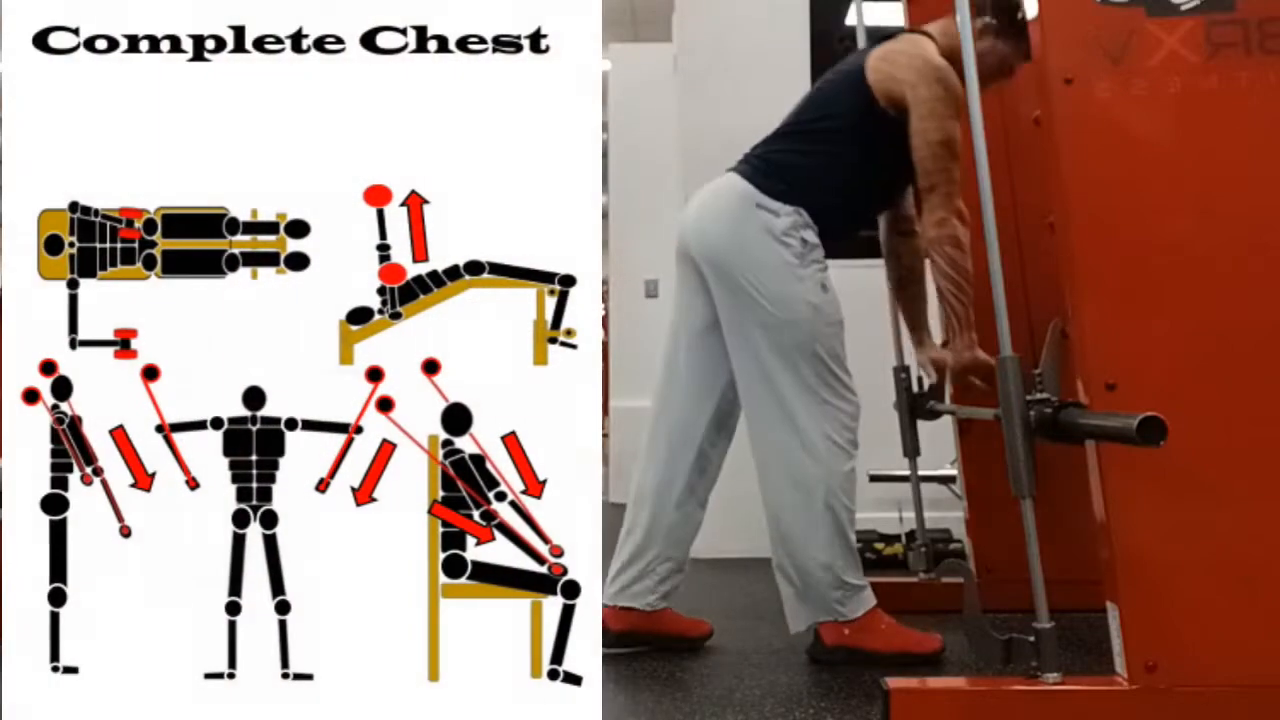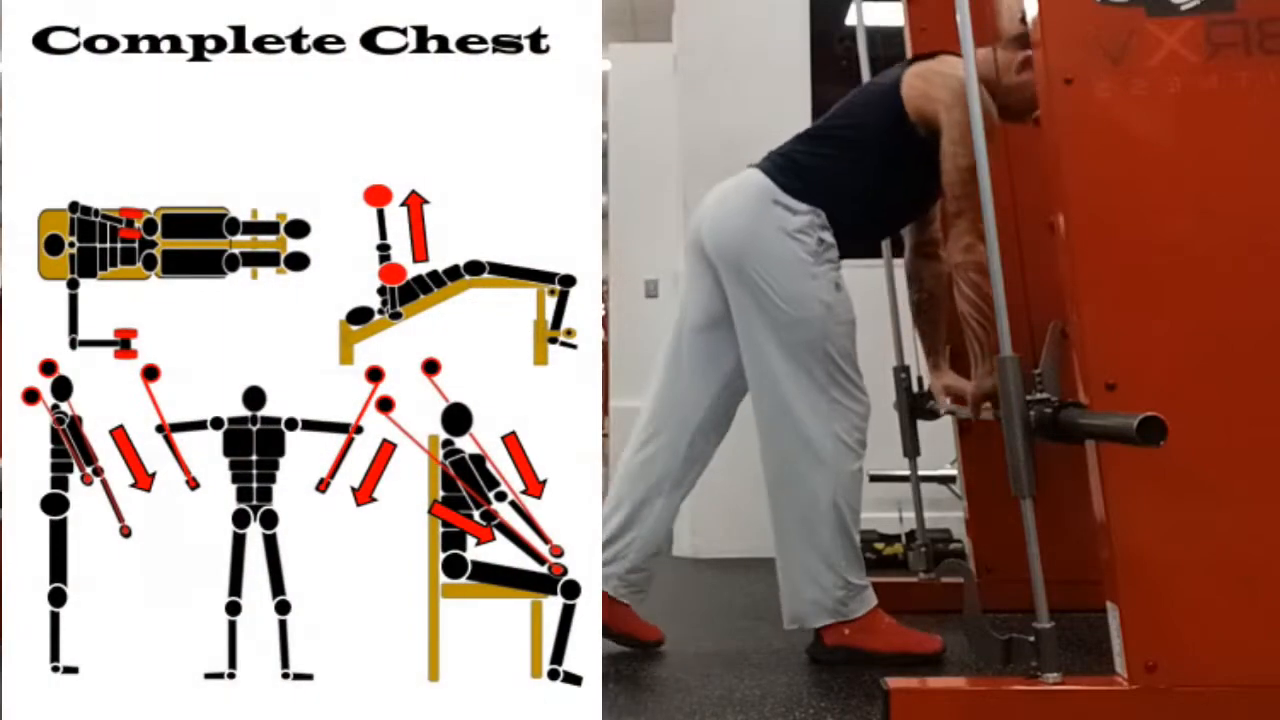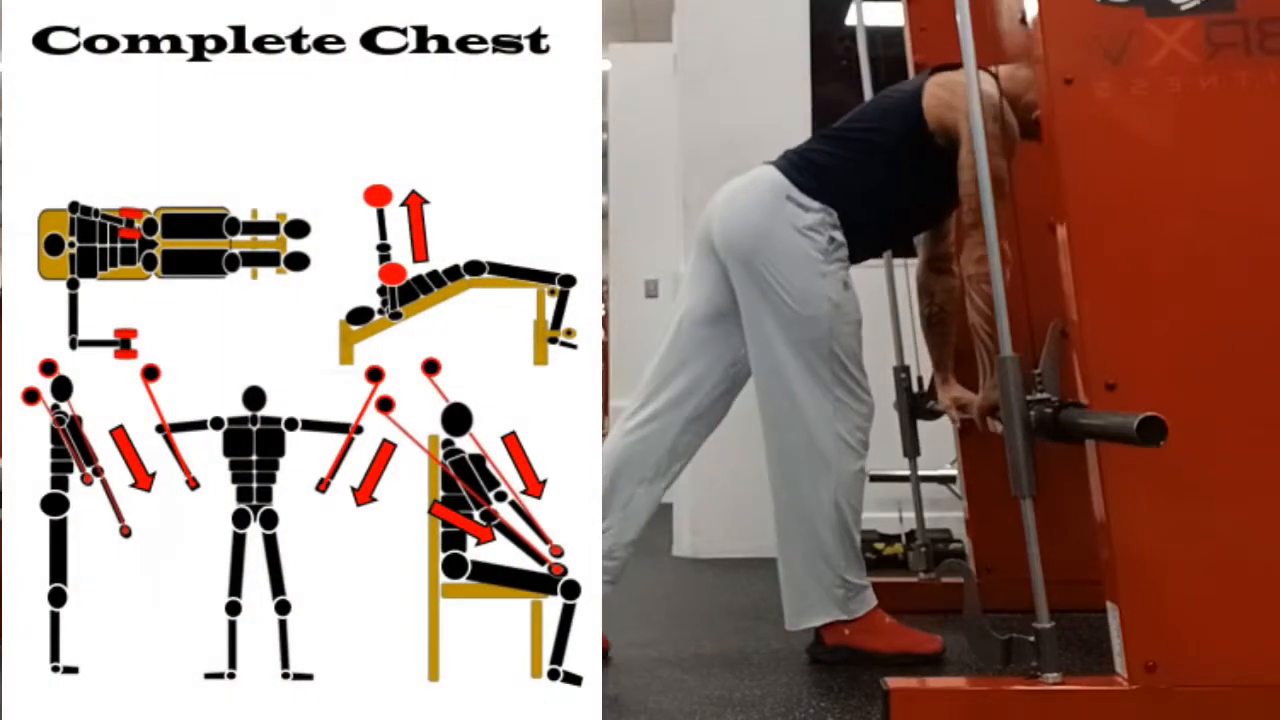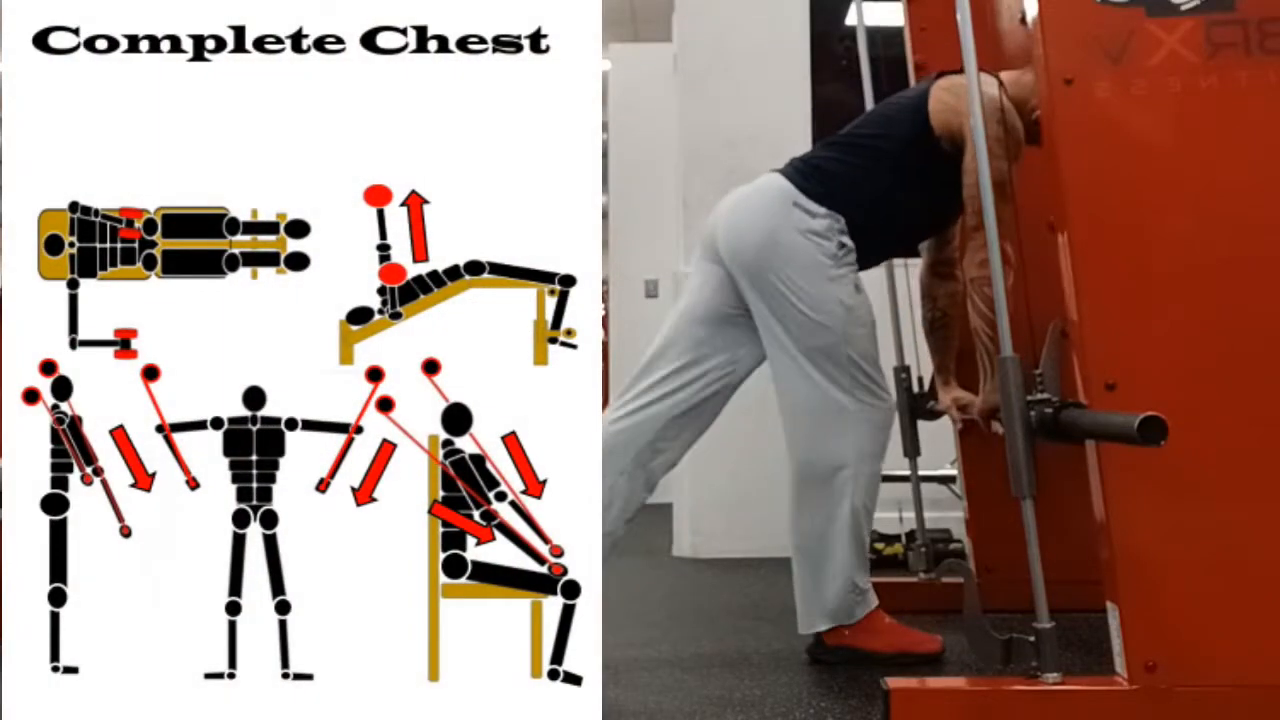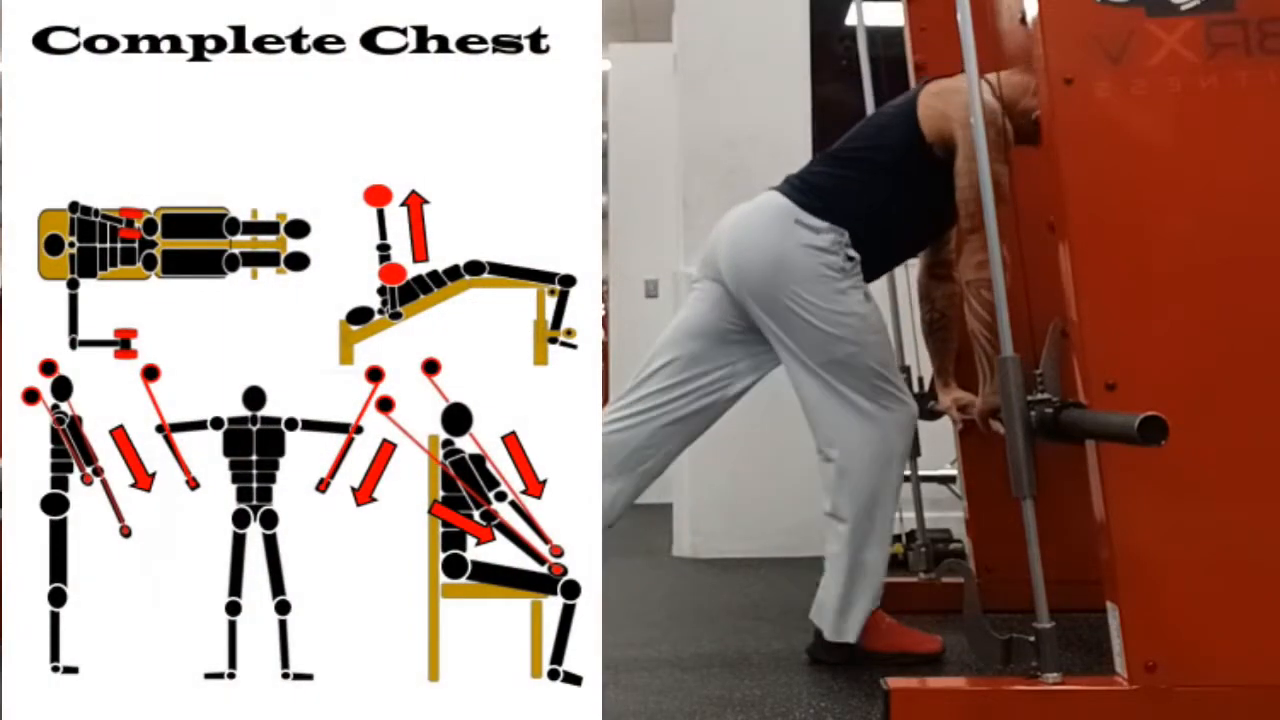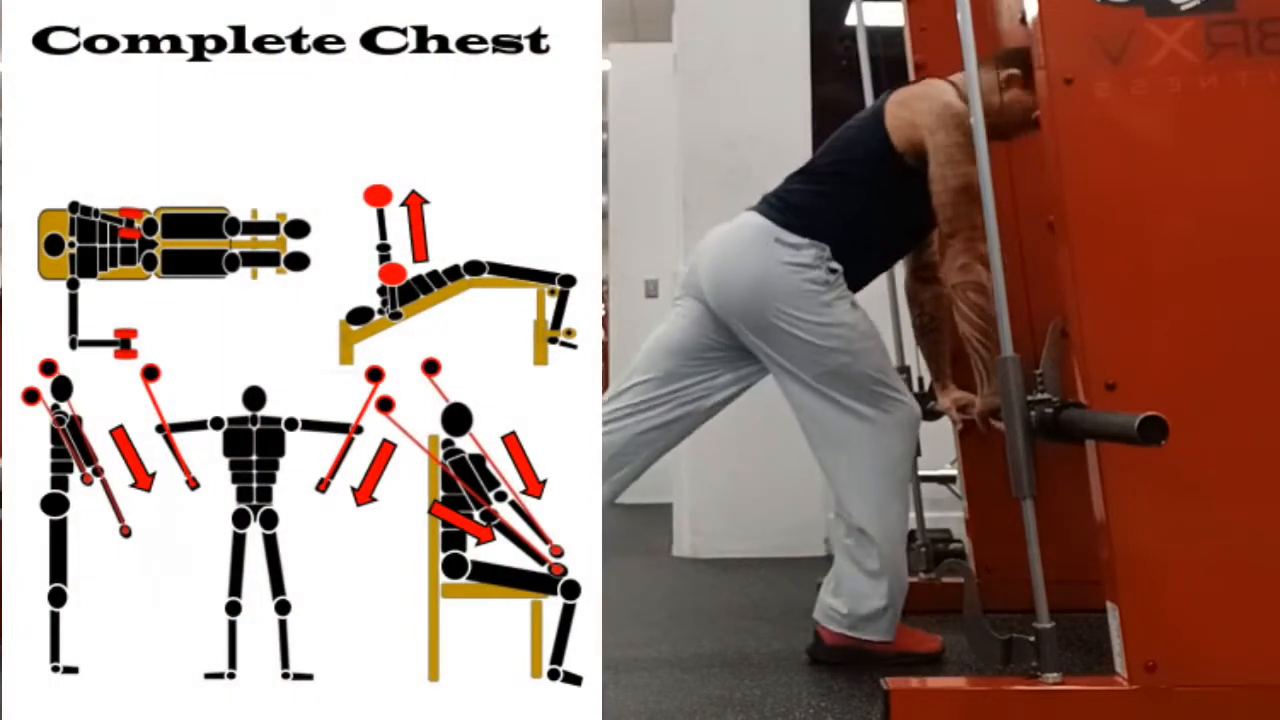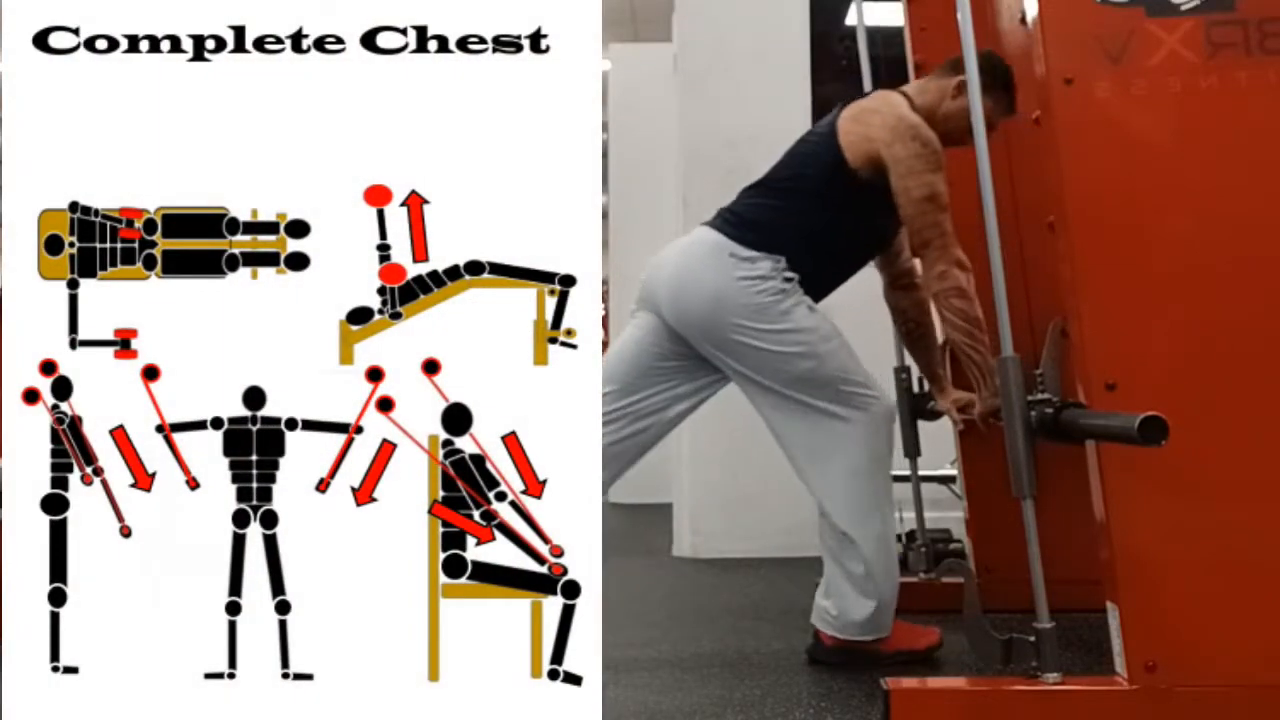
dt=0.2s
person 1, frame 1
left shoulder: (899, 67)
right shoulder: (927, 70)
left elbow: (903, 226)
right elbow: (943, 217)
left wrist: (922, 342)
right wrist: (965, 342)
left hip: (718, 216)
right hip: (762, 229)
left knee: (690, 422)
right knee: (816, 422)
left ankle: (633, 597)
right ankle: (842, 616)
person 1, frame 2
left shoulder: (933, 91)
right shoulder: (963, 93)
left elbow: (928, 251)
right elbow: (966, 244)
left wrist: (938, 366)
right wrist: (987, 370)
left hip: (734, 212)
right hip: (777, 226)
left knee: (680, 417)
right knee: (824, 423)
left ankle: (604, 585)
right ankle: (843, 618)
person 1, frame 3
left shoulder: (953, 106)
right shoulder: (987, 110)
left elbow: (940, 265)
right elbow: (980, 258)
left wrist: (943, 377)
right wrist: (994, 381)
left hip: (746, 209)
right hip: (787, 224)
left knee: (669, 408)
right knee: (829, 422)
right ankle: (843, 617)
person 1, frame 4
left shoulder: (957, 108)
right shoulder: (991, 110)
left elbow: (945, 267)
right elbow: (984, 260)
left wrist: (945, 380)
right wrist: (997, 383)
left hip: (751, 216)
right hip: (795, 230)
left knee: (655, 410)
right knee: (850, 420)
right ankle: (841, 619)
person 1, frame 5
left shoulder: (947, 113)
right shoulder: (982, 112)
left elbow: (941, 270)
right elbow: (979, 261)
left wrist: (945, 383)
right wrist: (996, 385)
left hip: (753, 236)
right hip: (797, 248)
left knee: (641, 420)
right knee: (879, 421)
right ankle: (847, 624)
person 1, frame 6
left shoulder: (916, 119)
right shoulder: (948, 115)
left elbow: (927, 275)
right elbow: (966, 264)
left wrist: (944, 384)
right wrist: (994, 386)
left hip: (731, 255)
right hip: (777, 265)
left knee: (623, 425)
right knee: (882, 420)
right ankle: (859, 624)
person 1, frame 7
left shoulder: (878, 130)
right shoulder: (904, 129)
left elbow: (904, 279)
right elbow: (945, 269)
left wrist: (941, 386)
right wrist: (991, 387)
left hip: (688, 271)
right hip: (737, 278)
left knee: (597, 436)
right knee: (858, 419)
right ankle: (857, 624)
